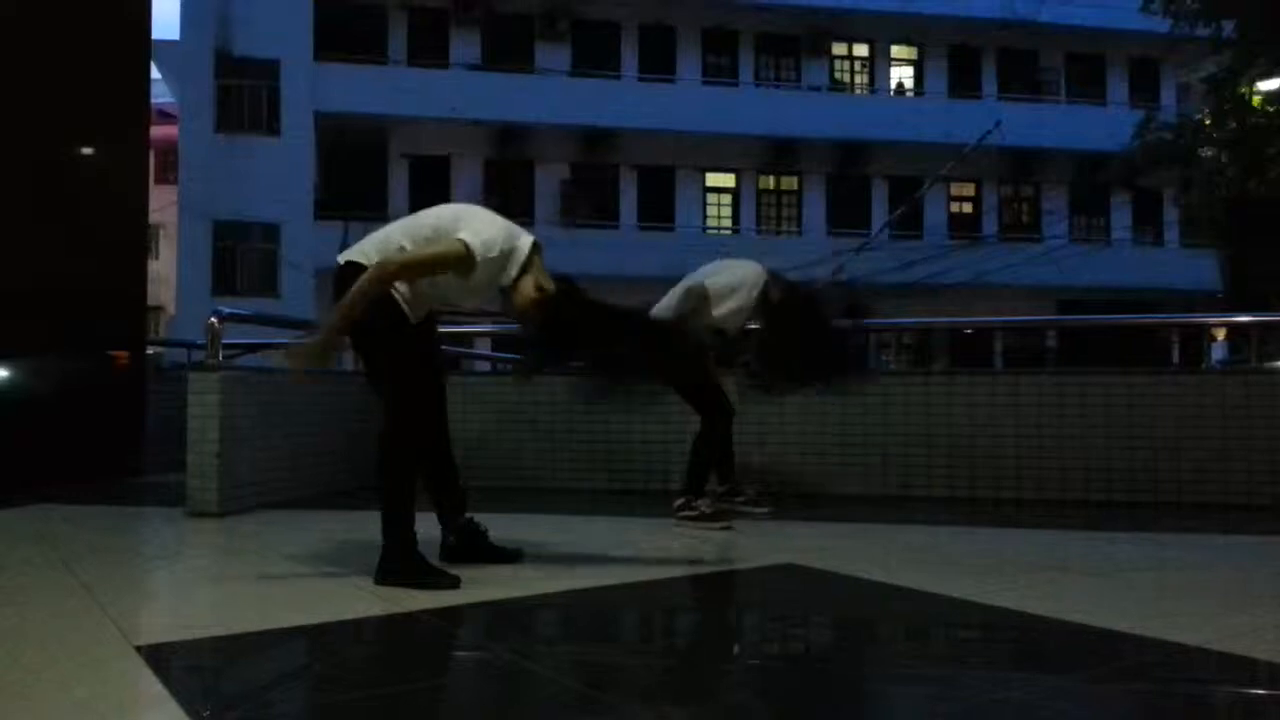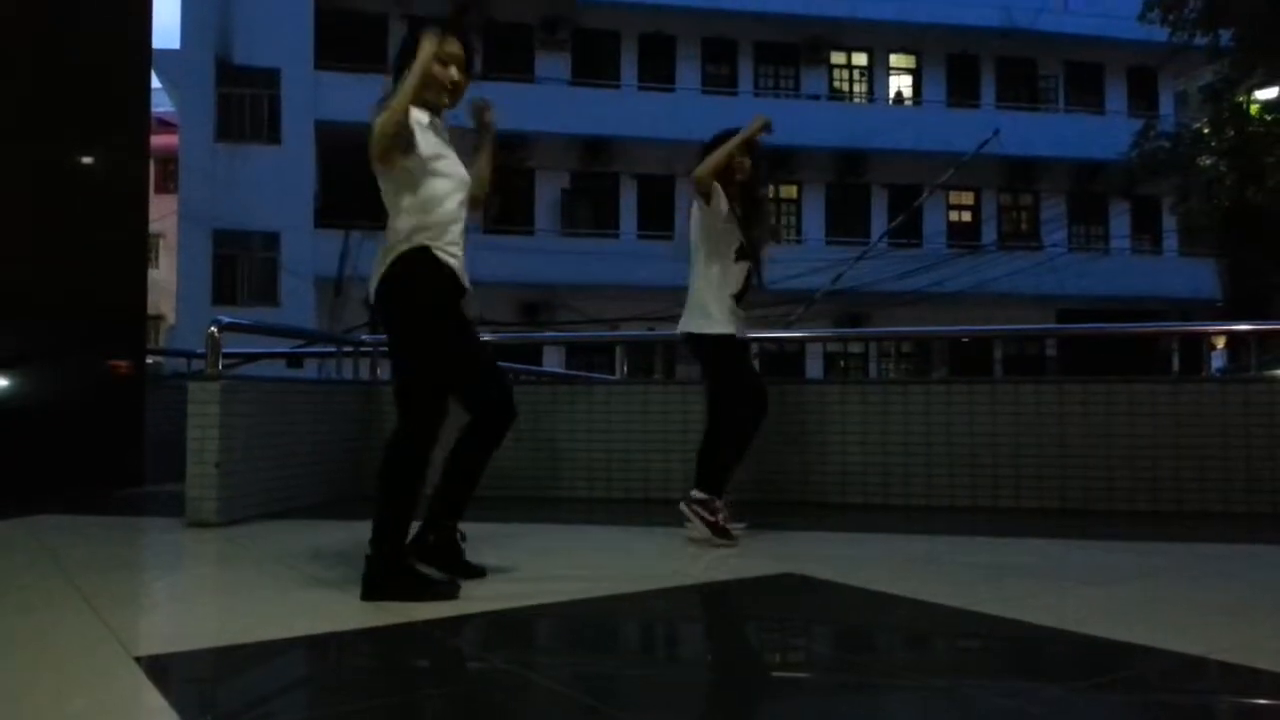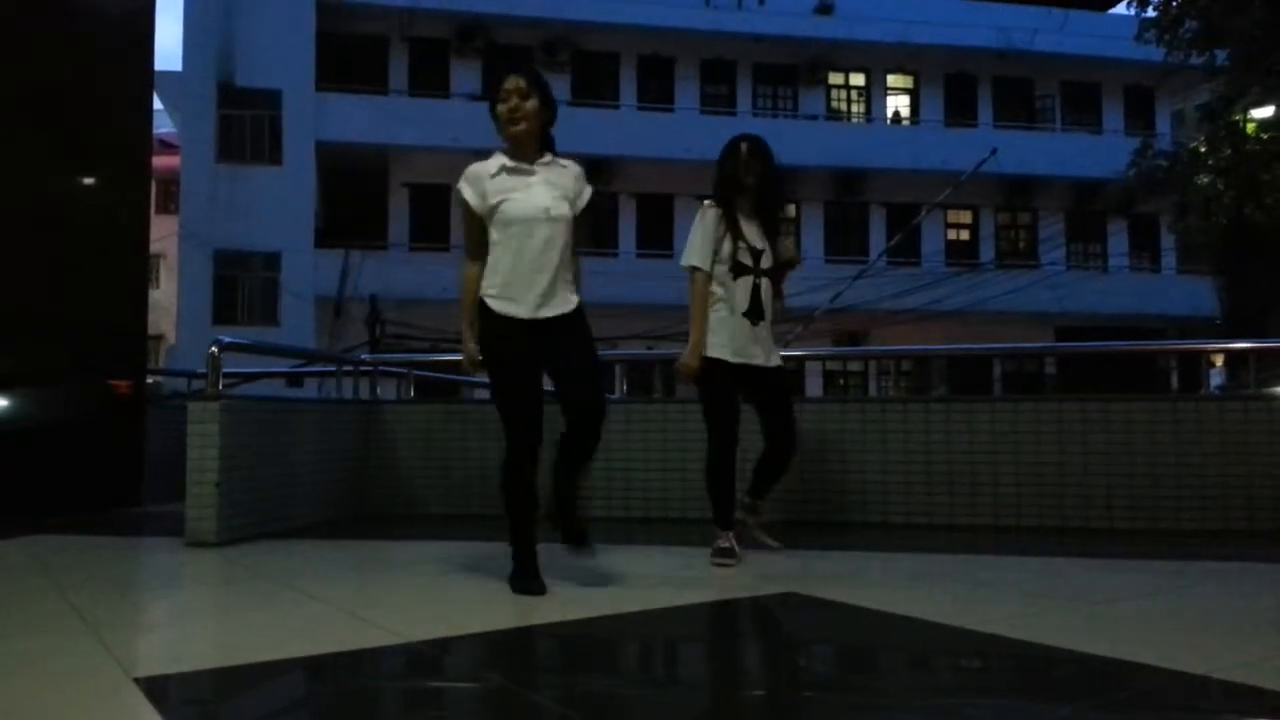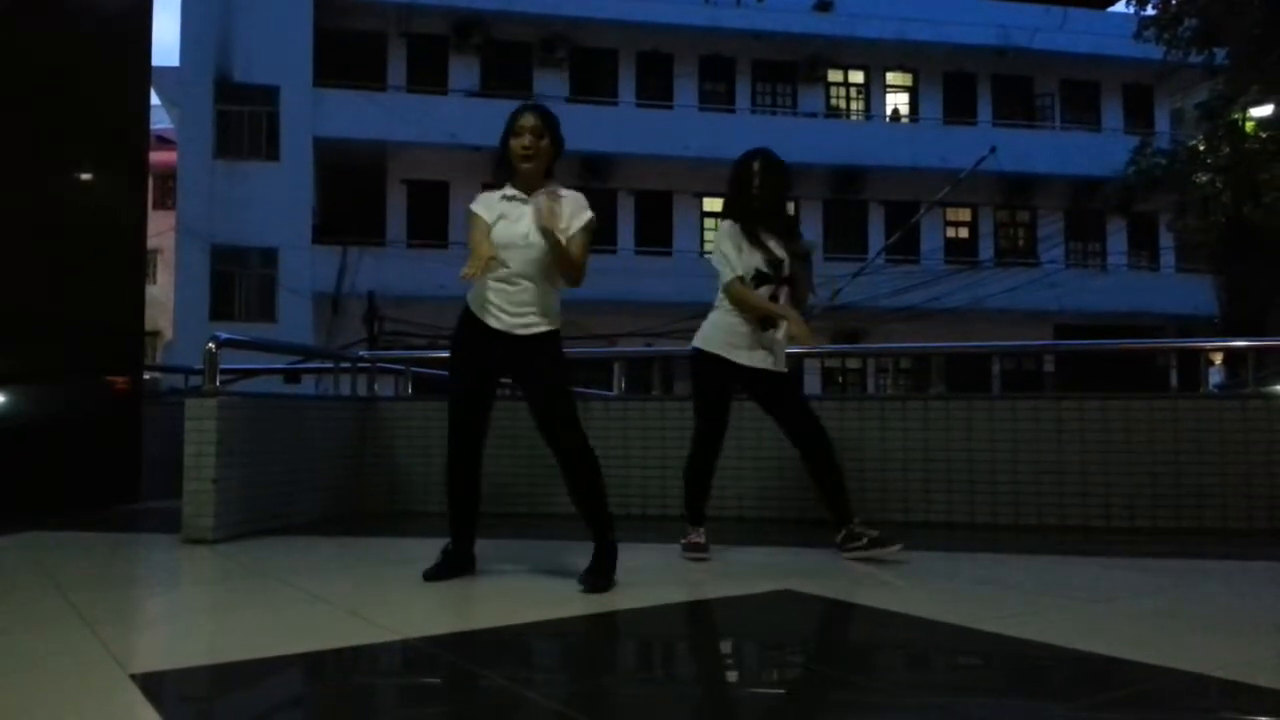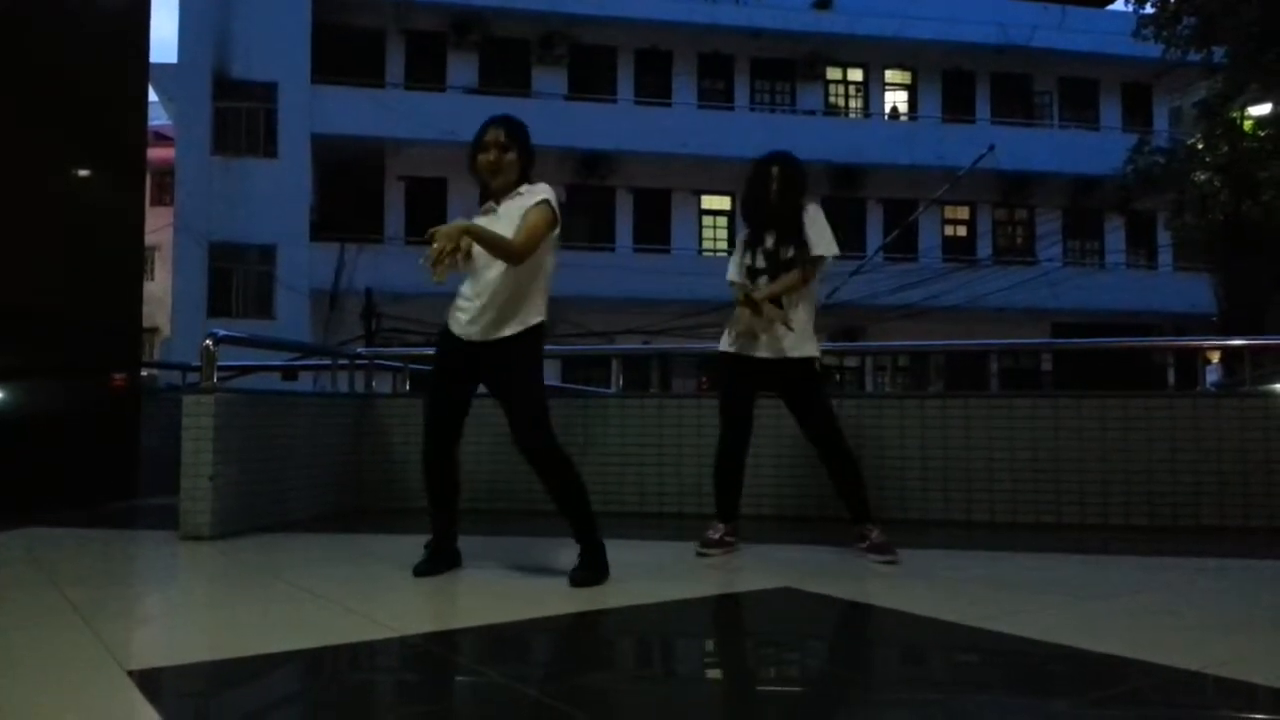
dt=1s
person 1, frame 1
left shoulder: (524, 259)
right shoulder: (494, 246)
right elbow: (386, 271)
right wrist: (326, 340)
left hip: (406, 300)
right hip: (370, 286)
left knee: (430, 414)
right knee: (411, 410)
left ankle: (459, 532)
right ankle: (396, 555)
person 1, frame 2
left shoulder: (437, 136)
right shoulder: (406, 126)
left elbow: (473, 194)
right elbow: (381, 146)
left wrist: (486, 139)
right wrist: (420, 58)
left hip: (440, 291)
right hip: (417, 282)
left knee: (495, 408)
right knee: (421, 420)
left ankle: (437, 533)
right ankle: (386, 564)
person 1, frame 3
left shoulder: (570, 174)
right shoulder: (481, 176)
left elbow: (570, 251)
right elbow: (475, 259)
left wrist: (575, 309)
right wrist: (467, 328)
left hip: (563, 318)
right hip: (505, 320)
left knee: (589, 417)
right knee: (521, 438)
left ankle: (564, 496)
right ankle: (524, 559)
person 1, frame 4
left shoulder: (572, 204)
right shoulder: (488, 201)
left elbow: (574, 274)
right elbow: (477, 248)
left wrist: (553, 234)
right wrist: (481, 253)
left hip: (538, 338)
right hip: (479, 330)
left knee: (568, 439)
right knee: (463, 440)
left ankle: (605, 549)
right ankle: (461, 548)
person 1, frame 5
left shoulder: (539, 198)
right shoulder: (484, 212)
left elbow: (516, 251)
right elbow: (457, 257)
left wrist: (466, 228)
right wrist: (446, 246)
left hip: (516, 340)
right hip: (459, 337)
left knee: (537, 442)
right knee: (437, 442)
left ankle: (591, 548)
right ankle: (444, 544)
person 2, frame 1
left shoulder: (762, 292)
right shoulder: (752, 278)
right elbow: (695, 294)
left hip: (686, 346)
right hip: (651, 342)
left knee: (720, 411)
right knee: (718, 413)
left ankle: (731, 490)
right ankle: (689, 501)
person 2, frame 2
left shoulder: (742, 206)
right shoulder: (711, 197)
left elbow: (748, 256)
right elbow: (700, 175)
left wrist: (761, 223)
right wrist: (743, 134)
left hip: (722, 324)
right hip: (711, 324)
left knee: (726, 415)
right knee: (750, 407)
left ankle: (704, 500)
right ankle: (704, 497)
person 2, frame 3
left shoulder: (772, 223)
right shoulder: (713, 216)
right elbow: (698, 283)
left wrist: (785, 266)
right wrist: (694, 346)
left hip: (762, 352)
right hip: (718, 350)
left knee: (784, 436)
right knee: (723, 442)
left ankle: (751, 504)
right ankle: (724, 532)
person 2, frame 4
left shoulder: (788, 237)
right shoulder: (731, 229)
left elbow: (797, 297)
right elbow: (736, 290)
left wrist: (796, 289)
right wrist: (784, 314)
left hip: (768, 358)
right hip: (718, 349)
left knee: (814, 439)
right knee: (707, 441)
left ankle: (849, 529)
right ankle: (695, 528)
person 2, frame 5
left shoulder: (809, 216)
right shoulder: (749, 237)
left elbow: (808, 269)
right elbow: (738, 288)
left wrist: (756, 297)
right wrist: (757, 306)
left hip: (794, 352)
right hip: (742, 350)
left knee: (829, 439)
right knee: (732, 441)
left ankle: (867, 528)
right ankle: (725, 526)
